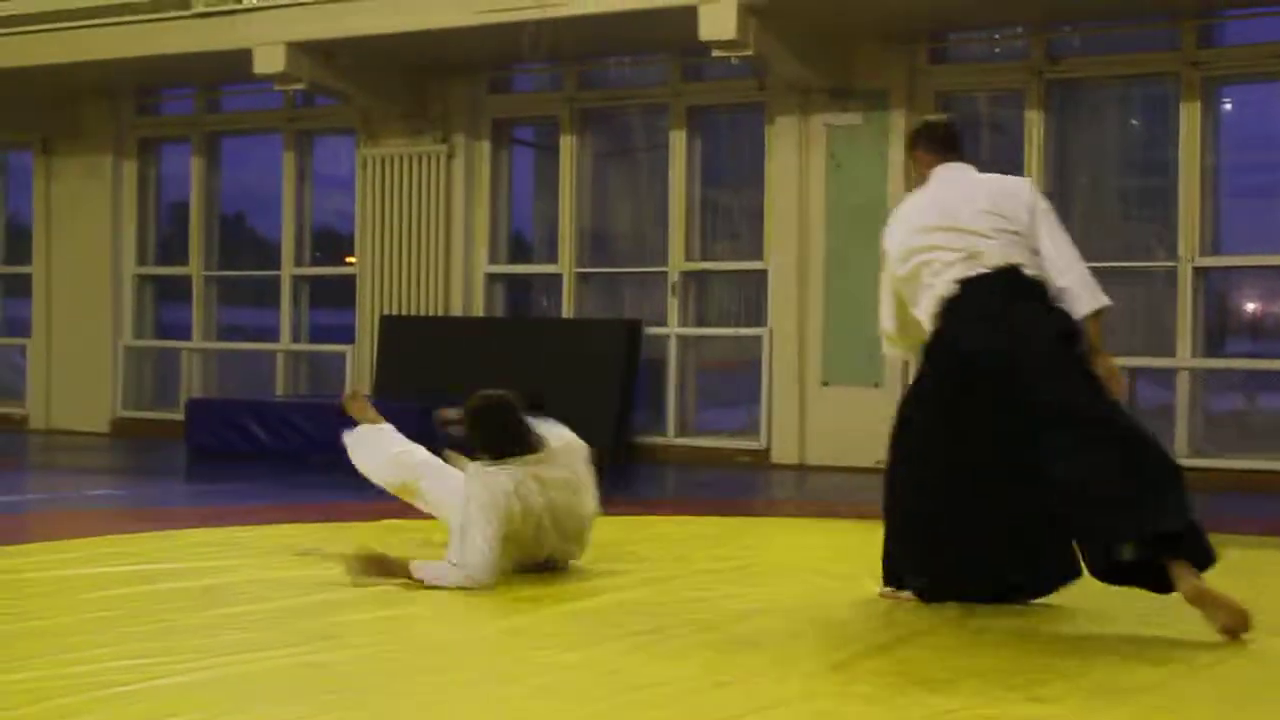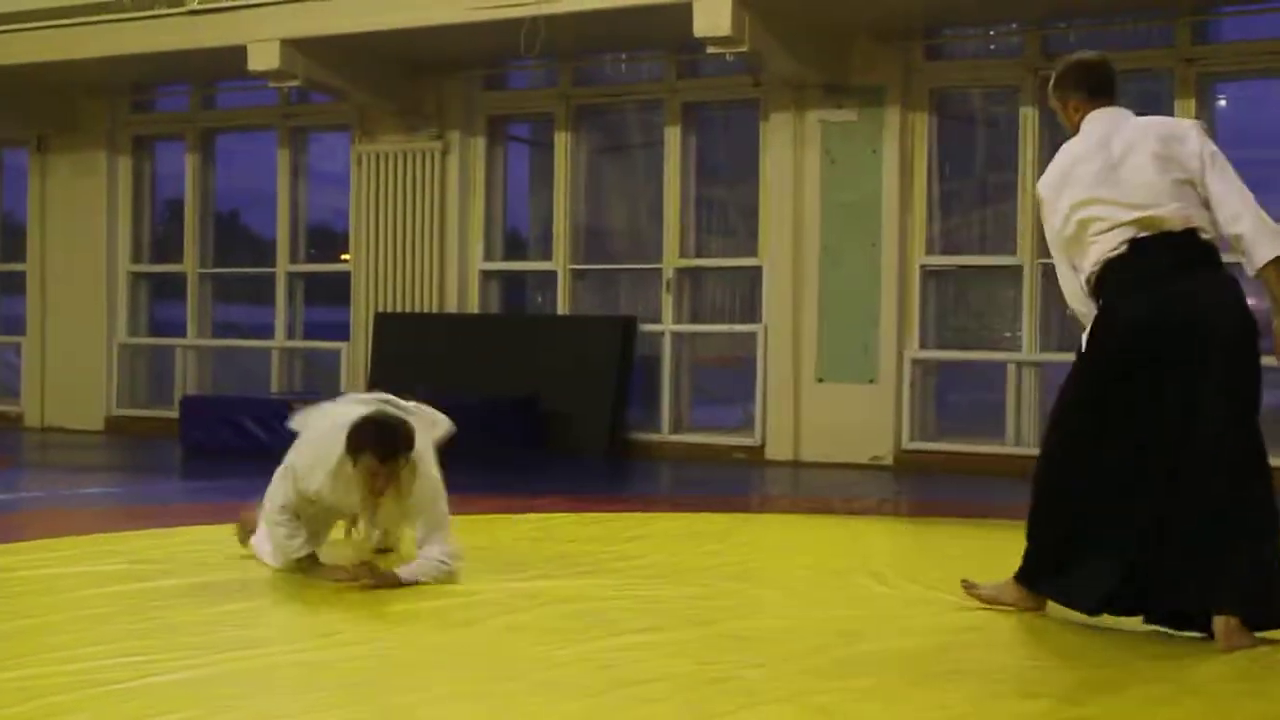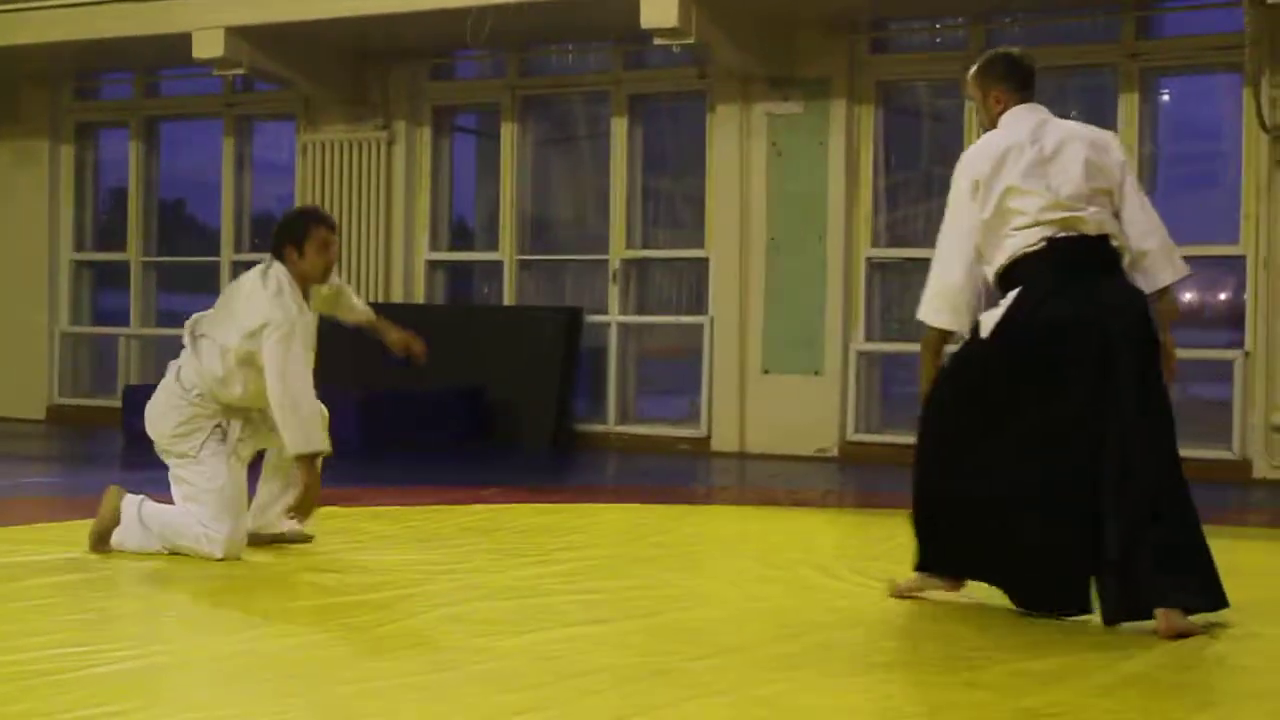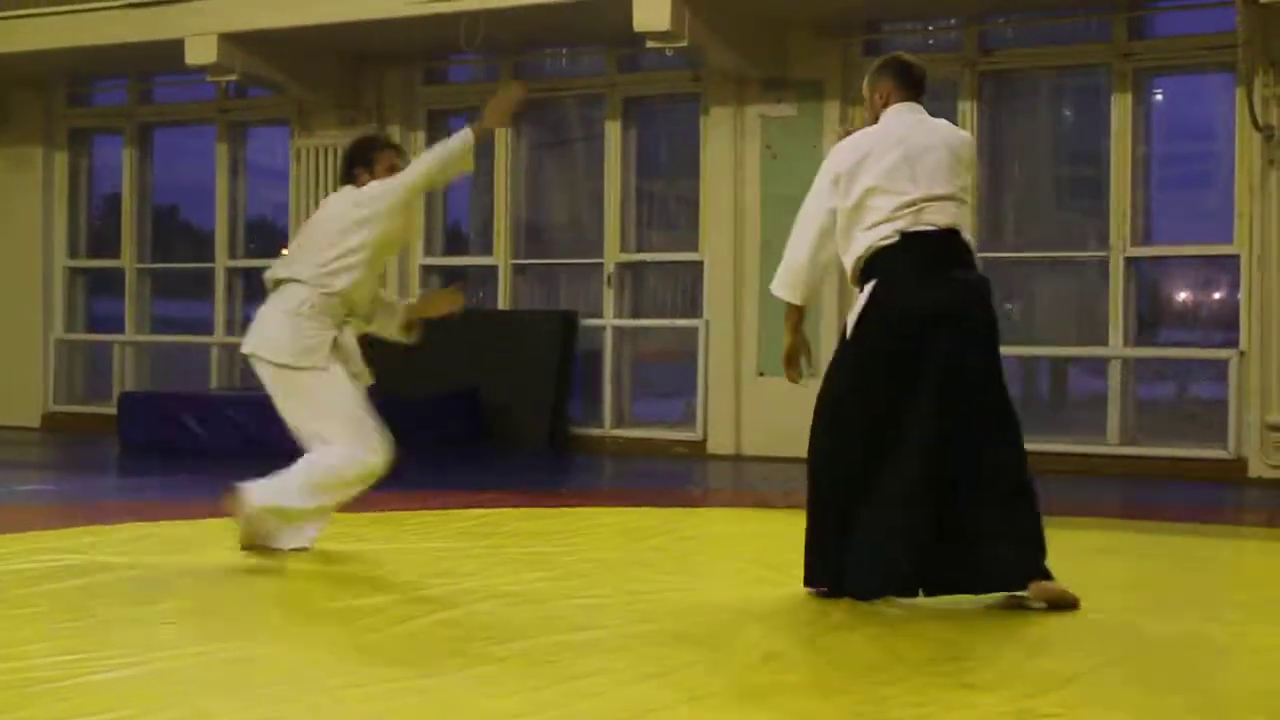
dt=0.5s
person 1, frame 1
left shoulder: (904, 221)
right shoulder: (1014, 190)
left elbow: (896, 327)
right elbow: (1067, 270)
left wrist: (930, 350)
right wrist: (1097, 353)
left hip: (964, 337)
right hip: (1033, 323)
left knee: (922, 453)
right knee: (1097, 442)
left ankle: (918, 577)
right ankle: (1185, 574)
person 1, frame 2
left shoulder: (1059, 172)
right shoulder: (1181, 134)
left elbow: (1074, 277)
left wrist: (1105, 333)
left hip: (1131, 304)
right hip: (1208, 295)
left knee: (1082, 446)
right knee: (1220, 452)
left ankle: (1035, 583)
right ankle: (1227, 612)
person 1, frame 3
left shoulder: (983, 156)
right shoulder: (1098, 143)
left elbow: (956, 258)
right elbow: (1146, 240)
left wrist: (931, 351)
right wrist: (1164, 328)
left hip: (1039, 304)
right hip: (1113, 299)
left knee: (954, 418)
right knee: (1133, 447)
left ankle: (943, 564)
right ankle: (1165, 599)
person 1, frame 4
left shoulder: (852, 151)
right shoulder: (960, 143)
left elbow: (809, 240)
left wrist: (793, 327)
left hip: (896, 293)
right hip: (961, 286)
left knee: (855, 431)
right knee: (982, 430)
left ankle: (859, 572)
right ankle: (1027, 572)
person 2, frame 1
left shoulder: (490, 490)
right shoulder: (567, 446)
left elbow: (473, 573)
left wrist: (398, 568)
left hip: (510, 554)
left ankle: (374, 429)
person 2, frame 2
left shoulder: (420, 476)
right shoulder: (319, 455)
left elbow: (440, 557)
right elbow: (280, 509)
left wrist: (391, 578)
right wrist: (315, 565)
right knee: (284, 556)
person 2, frame 3
left shoulder: (282, 277)
right shoulder: (283, 310)
left elbow: (334, 294)
right elbow: (291, 393)
left wrist: (385, 328)
right wrist: (310, 471)
left hip: (228, 397)
right hip: (191, 414)
left knee: (313, 416)
right knee: (224, 539)
left ankle: (267, 524)
right ankle: (126, 512)
person 2, frame 4
left shoulder: (365, 224)
right shoulder: (361, 204)
left elbow: (373, 307)
right elbow: (424, 171)
left wrist: (417, 312)
right wrist: (485, 124)
left hip: (305, 336)
right hip: (295, 335)
left knee: (334, 445)
right knee: (358, 457)
left ankle: (272, 532)
right ankle: (259, 506)
